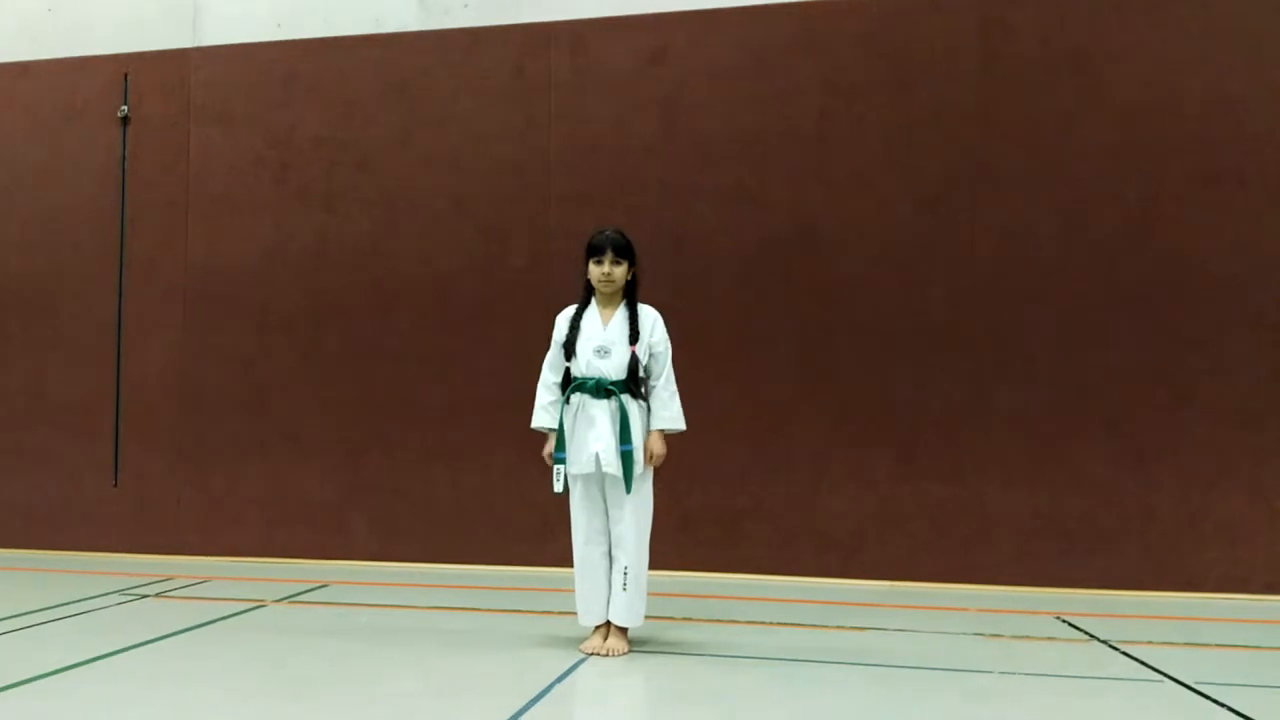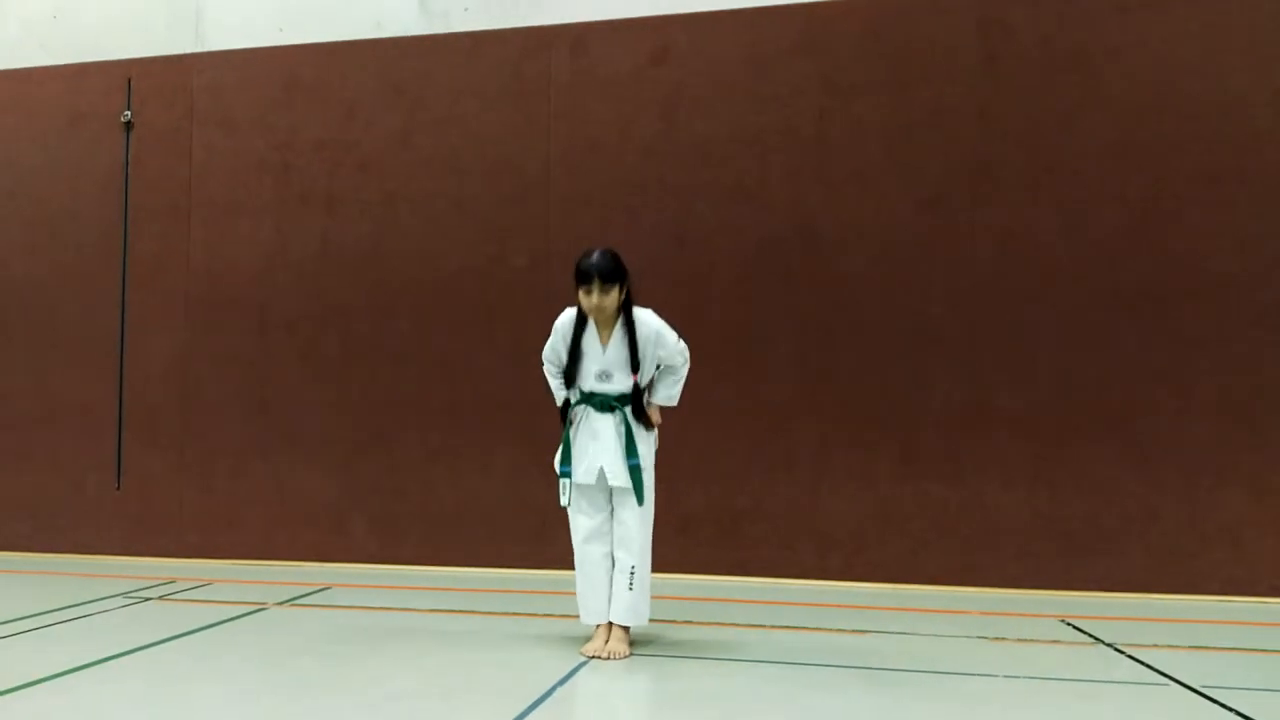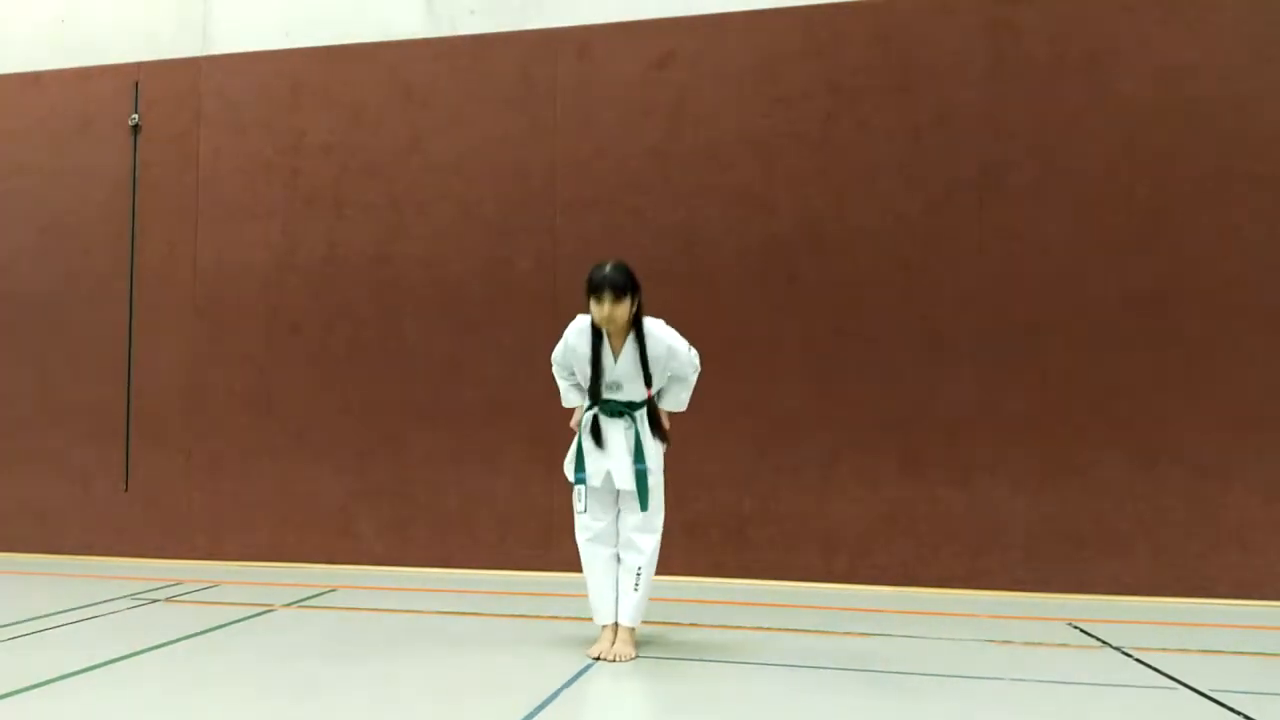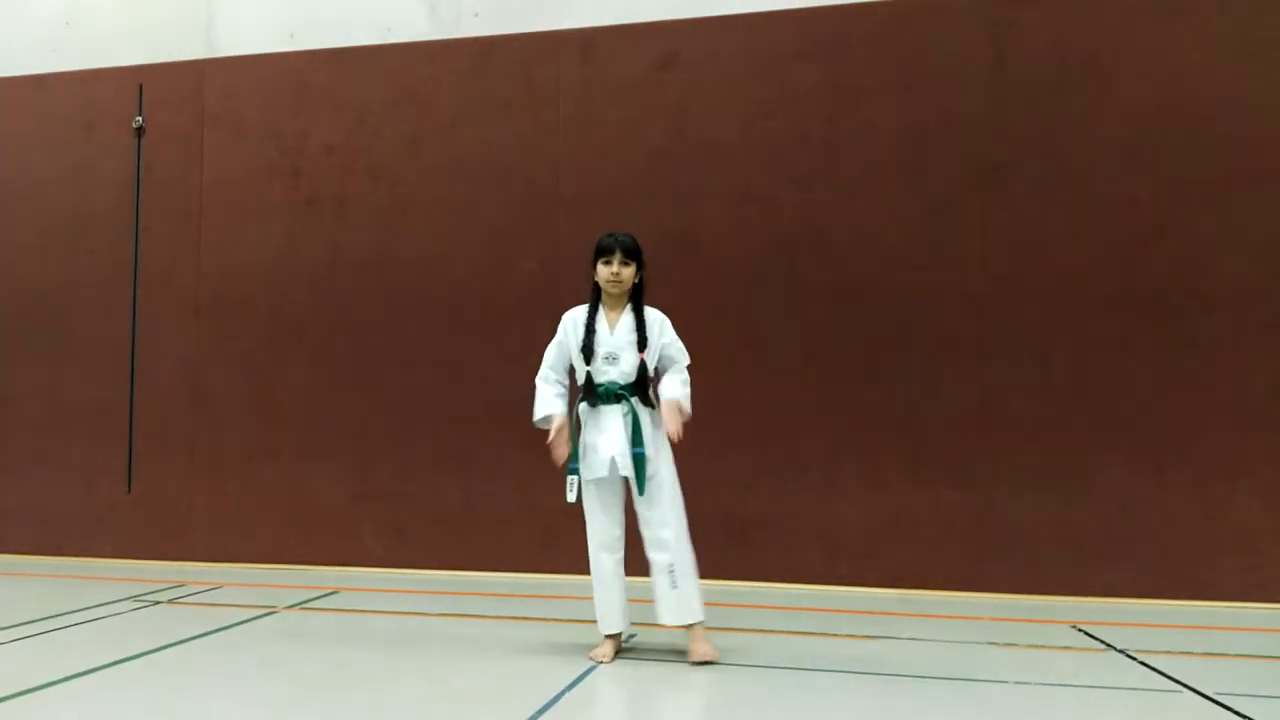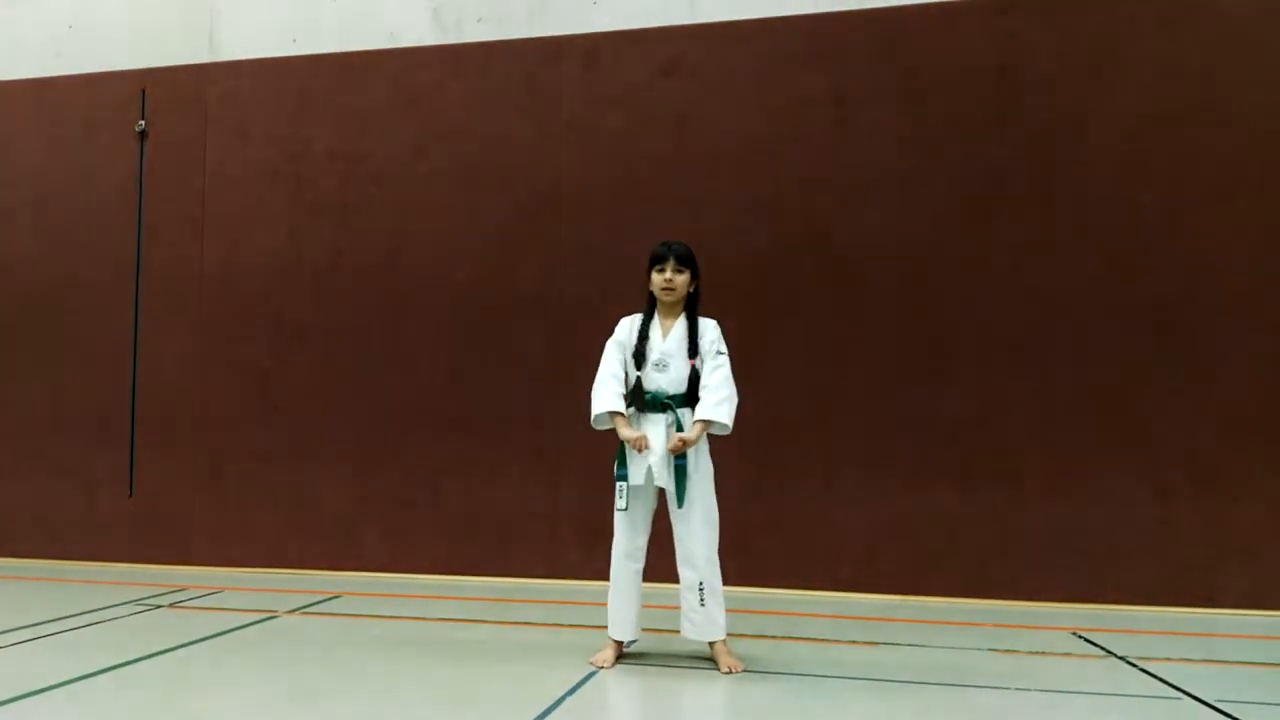
dt=1s
person 1, frame 1
left shoulder: (647, 318)
right shoulder: (569, 319)
left elbow: (661, 379)
right elbow: (551, 378)
left wrist: (658, 432)
right wrist: (552, 432)
left hip: (627, 430)
right hip: (581, 430)
left knee: (627, 529)
right knee: (588, 531)
left ankle: (619, 625)
right ankle: (597, 623)
person 1, frame 2
left shoulder: (647, 325)
right shoulder: (566, 324)
left elbow: (677, 361)
right elbow: (552, 366)
left wrist: (656, 403)
right wrist: (568, 406)
left hip: (630, 435)
right hip: (585, 434)
left knee: (631, 532)
right knee: (588, 530)
left ankle: (621, 627)
right ankle: (600, 625)
person 1, frame 3
left shoulder: (659, 336)
right shoulder: (577, 332)
left elbow: (688, 368)
right elbow: (562, 367)
left wrist: (665, 409)
right wrist: (577, 406)
left hip: (640, 438)
right hip: (596, 435)
left knee: (639, 533)
right knee: (595, 532)
left ankle: (626, 629)
right ankle: (607, 626)
person 1, frame 4
left shoulder: (653, 321)
right shoulder: (574, 320)
left elbow: (675, 368)
right elbow: (551, 373)
left wrist: (674, 402)
right wrist: (557, 418)
left hip: (643, 429)
right hip: (595, 431)
left knee: (666, 528)
right knee: (603, 536)
left ankle: (692, 626)
right ankle: (612, 632)
person 1, frame 5
left shoulder: (706, 330)
right shoulder: (629, 327)
left elbow: (719, 383)
right elbow: (608, 377)
left wrist: (696, 432)
right wrist: (622, 426)
left hip: (686, 441)
right hip: (639, 439)
left knee: (698, 543)
right knee: (627, 542)
left ankle: (715, 641)
right ankle: (618, 637)
